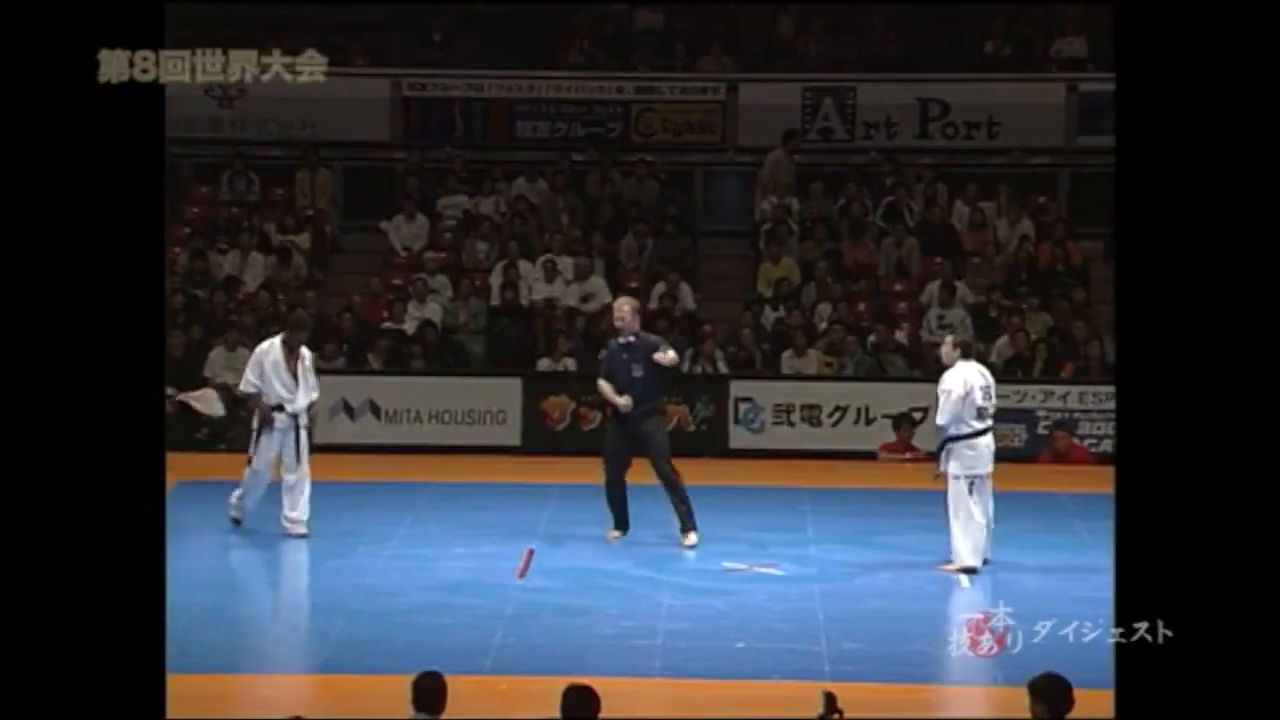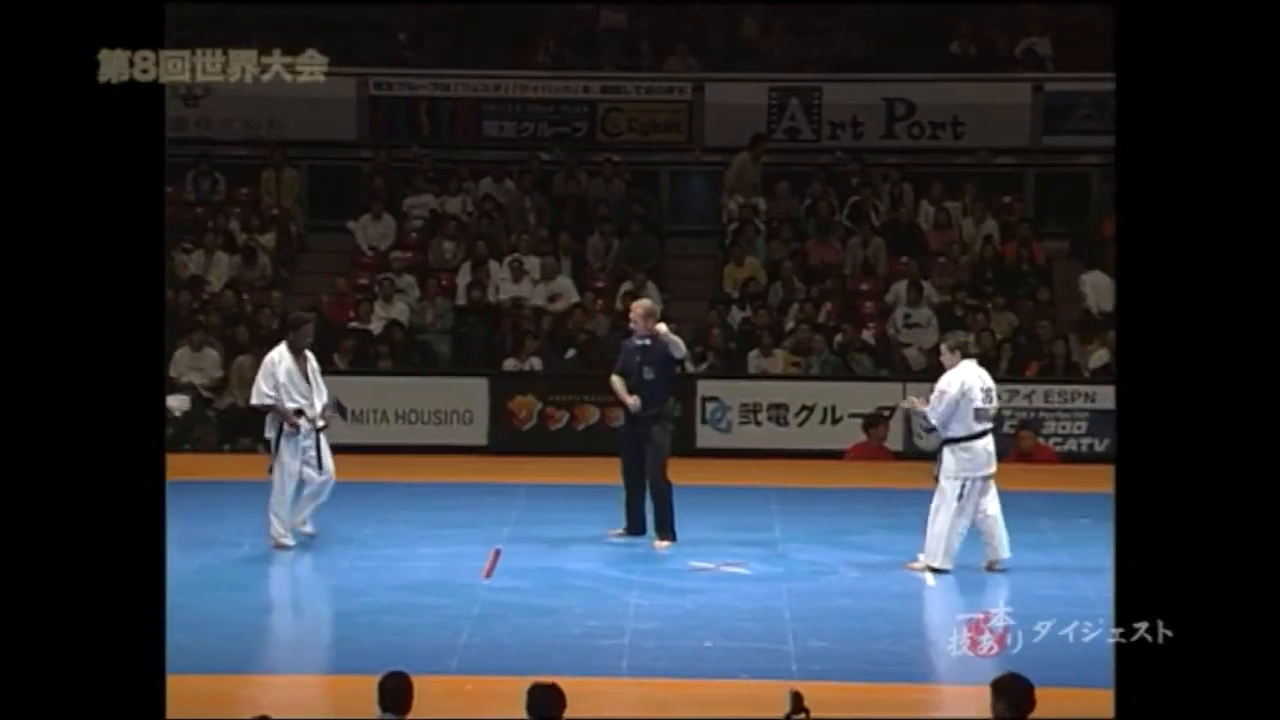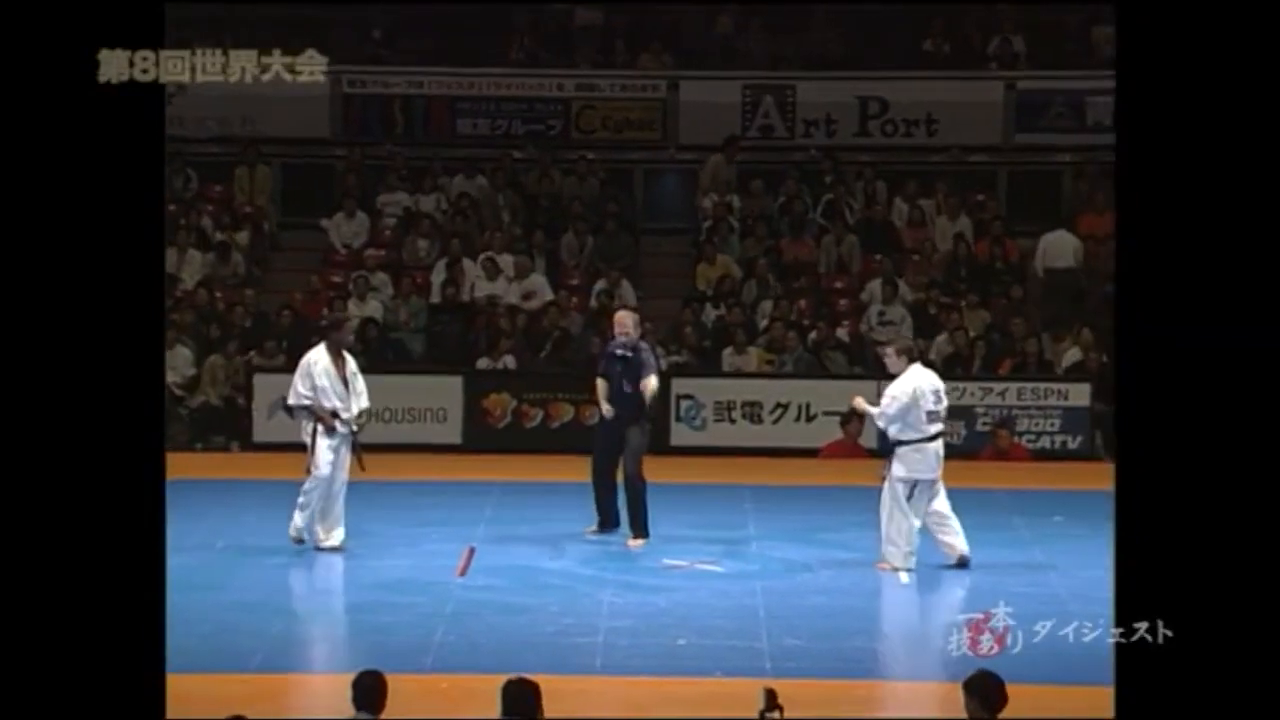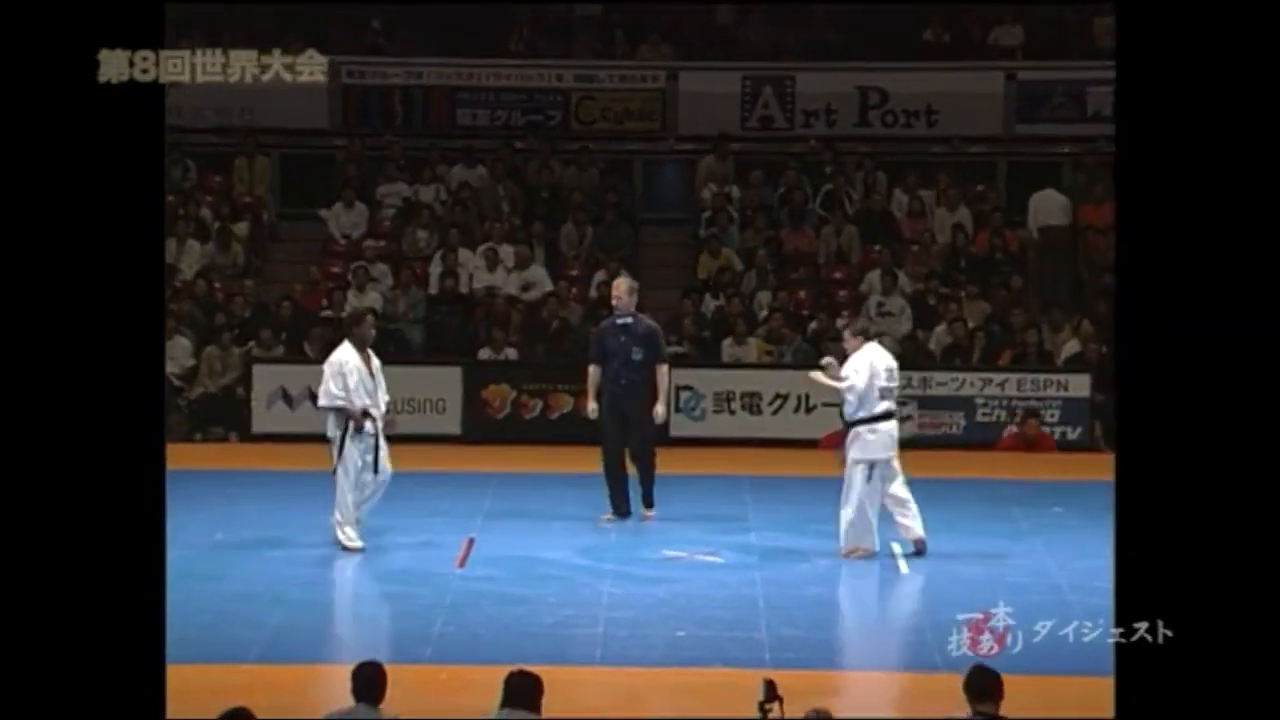
dt=0.7s
person 1, frame 1
left shoulder: (650, 343)
right shoulder: (612, 347)
left elbow: (672, 356)
right elbow: (602, 380)
left wrist: (668, 357)
right wrist: (615, 400)
left hip: (649, 416)
right hip: (620, 418)
left knee: (665, 470)
right knee: (613, 474)
left ankle: (688, 528)
right ankle: (620, 525)
person 1, frame 2
left shoulder: (664, 346)
right shoulder: (629, 346)
left elbow: (681, 352)
right elbow: (616, 376)
left wrist: (667, 335)
right wrist: (626, 399)
left hip: (657, 419)
right hip: (633, 418)
left knee: (656, 476)
right knee: (631, 475)
left ankle: (666, 533)
right ankle: (635, 526)
person 1, frame 3
left shoulder: (644, 356)
right shoulder: (610, 350)
left elbow: (652, 380)
right elbow: (601, 378)
left wrist: (649, 386)
right wrist: (603, 403)
left hip: (635, 421)
right hip: (612, 419)
left knee: (632, 473)
right knee: (601, 470)
left ankle: (639, 532)
right ankle: (607, 521)
person 1, frame 4
left shoulder: (649, 328)
right shoulder: (605, 329)
left elbow: (662, 366)
right elbow: (595, 365)
left wrist: (661, 402)
right wrist: (591, 399)
left hip: (641, 398)
right hip: (612, 398)
left knee: (642, 453)
right knee: (612, 455)
left ankle: (648, 504)
right ankle: (620, 508)
person 2, frame 1
left shoulder: (955, 376)
right shoulder: (982, 372)
left elbow: (946, 418)
left wrist: (942, 436)
left hip: (964, 447)
right hip: (982, 442)
left knee: (965, 506)
right knee: (980, 504)
left ankle: (967, 559)
right ankle: (978, 552)
person 2, frame 2
left shoulder: (954, 378)
right shoulder: (982, 375)
left elbow: (936, 414)
left wrist: (918, 408)
right wrist: (928, 406)
left hip: (962, 451)
right hip: (982, 446)
left knee: (949, 507)
right knee: (987, 505)
left ankle: (935, 559)
right ankle: (997, 556)
person 2, frame 3
left shoulder: (905, 384)
right shoulder: (931, 377)
left elbow: (885, 417)
left wrist: (865, 407)
right wrist: (889, 402)
left hip: (910, 452)
right hip: (931, 448)
left knee: (898, 506)
right knee: (936, 504)
left ankle: (899, 559)
right ankle: (959, 551)
person 2, frame 4
left shoulder: (861, 358)
right shoulder: (885, 356)
left elbow: (852, 390)
left wrist: (826, 381)
right wrist: (837, 373)
left hip: (867, 432)
right hip: (887, 427)
left knee: (859, 491)
right knee: (893, 485)
left ankle: (861, 543)
right ankle: (915, 535)
person 3, frame 1
left shoulder: (306, 355)
right shoulder: (265, 351)
left elbow: (311, 388)
right elbow: (251, 385)
left wrist: (310, 411)
right wrist: (263, 410)
left hip: (296, 420)
right hip: (272, 419)
left knee: (297, 472)
right knee: (259, 468)
left ankle: (295, 523)
right ankle: (238, 505)
person 3, frame 2
left shoulder: (309, 358)
right shoulder: (274, 359)
left elbow: (318, 390)
right elbow: (263, 397)
left wrist: (325, 410)
right wrist: (286, 416)
left hip: (312, 426)
right hip: (287, 428)
left knee: (324, 475)
right knee: (284, 483)
left ankle: (299, 519)
right ankle: (281, 535)
person 3, frame 3
left shoulder: (349, 361)
right shoulder: (312, 360)
left elbow: (359, 393)
right elbow: (300, 397)
left wrist: (361, 416)
right wrist: (323, 415)
left hip: (344, 428)
right hip: (321, 428)
left knee: (337, 484)
right knee: (321, 475)
left ankle: (328, 537)
right ankle: (299, 525)
person 3, frame 4
left shoulder: (370, 356)
right shoulder: (340, 358)
right elbow: (330, 397)
left wrist: (384, 414)
right wrist: (353, 416)
left hip: (372, 425)
right hip: (348, 428)
left knee: (381, 475)
right knee: (347, 483)
left ankle: (348, 521)
right ankle: (348, 536)
